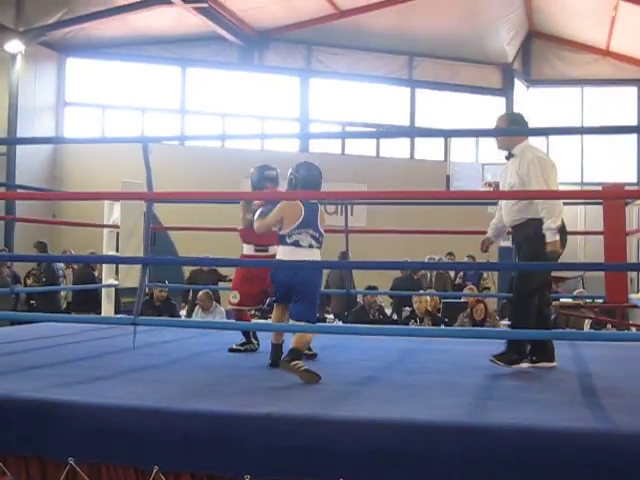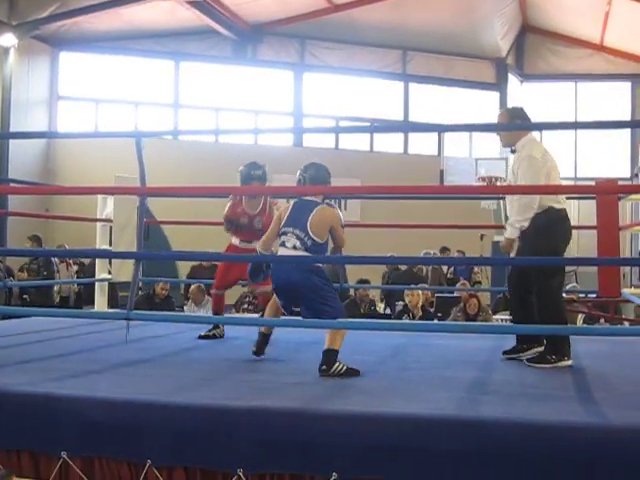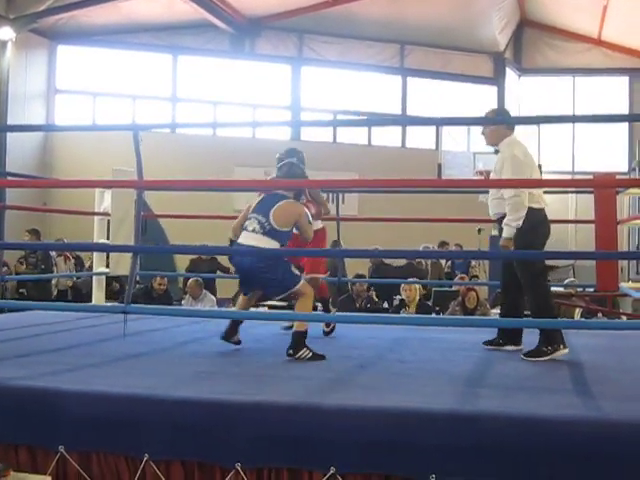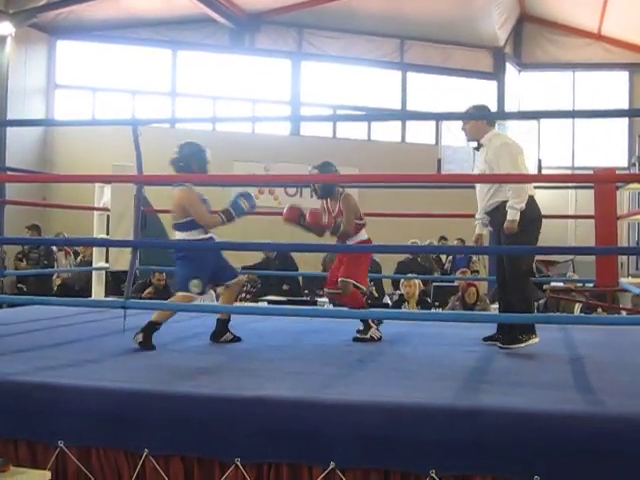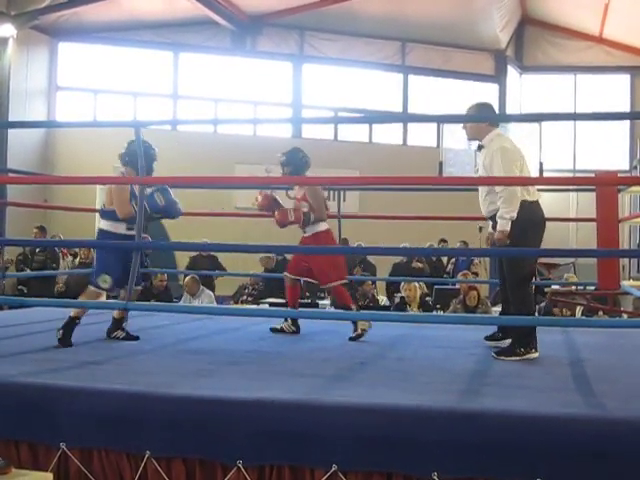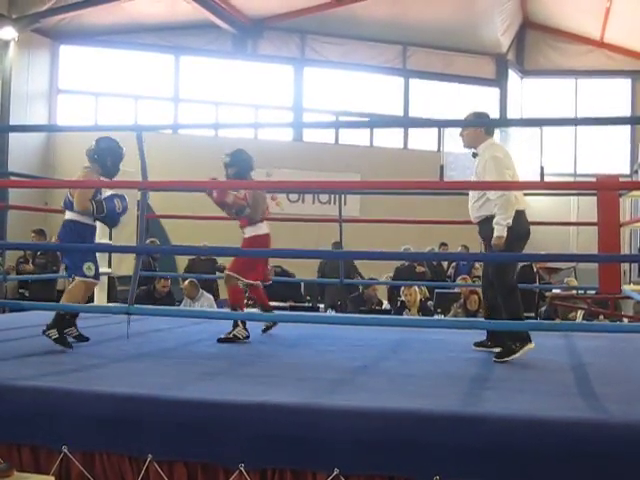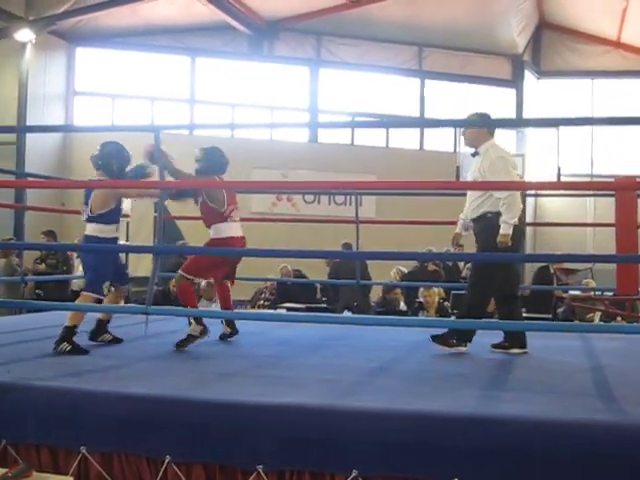
dt=0.5s
person 1, frame 1
left shoulder: (534, 158)
right shoulder: (511, 164)
left elbow: (549, 199)
right elbow: (505, 207)
left wrist: (552, 236)
right wrist: (492, 234)
left hip: (540, 234)
right hip: (526, 235)
left knee: (524, 291)
right knee: (534, 292)
left ankle: (517, 351)
right ankle: (542, 352)
person 1, frame 2
left shoulder: (531, 154)
right shoulder: (524, 153)
left elbow: (527, 198)
left wrist: (511, 233)
right wrist: (517, 232)
left hip: (545, 226)
right hip: (538, 228)
left knee: (546, 288)
right knee: (518, 282)
left ankle: (558, 351)
right ankle: (529, 340)
person 1, frame 3
left shoulder: (512, 154)
right shoulder: (508, 153)
left elbow: (517, 197)
left wrist: (508, 232)
left hip: (525, 224)
right hip: (522, 225)
left knee: (533, 282)
right knee: (511, 283)
left ankle: (553, 341)
right ankle: (509, 336)
person 1, frame 4
left shoulder: (501, 145)
right shoulder: (483, 151)
left elbow: (518, 181)
right elbow: (487, 194)
left wrist: (513, 215)
right wrist: (480, 226)
left hip: (517, 216)
right hip: (502, 218)
left knee: (517, 272)
right knee: (504, 275)
left ankle: (526, 330)
right ankle: (507, 330)
person 1, frame 5
left shoulder: (500, 147)
right shoulder: (489, 149)
left elbow: (509, 190)
left wrist: (502, 226)
right wrist: (494, 227)
left hip: (521, 219)
right hip: (513, 220)
left knee: (518, 280)
right knee: (508, 279)
left ankle: (526, 344)
right ankle: (507, 330)
person 1, frame 6
left shoulder: (492, 156)
right shoulder: (485, 157)
left elbow: (503, 195)
left wrist: (499, 231)
left hip: (505, 229)
right hip: (499, 228)
left knee: (503, 284)
right knee: (492, 283)
left ankle: (520, 338)
right ankle: (497, 339)
person 1, frame 7
left shoulder: (497, 157)
right shoulder: (482, 159)
left elbow: (510, 196)
right elbow: (476, 201)
left wrist: (506, 230)
right wrist: (461, 227)
left hip: (496, 229)
right hip: (489, 228)
left knee: (480, 284)
right knee: (505, 287)
left ankle: (459, 336)
right ankle: (515, 340)
person 2, frame 1
left shoulder: (288, 205)
right shoulder: (319, 210)
left elbow: (259, 228)
left wrist: (263, 212)
left hip: (284, 268)
right hip: (310, 271)
left knee: (282, 304)
right knee: (307, 323)
left ankle: (276, 355)
right ankle: (293, 358)
person 2, frame 2
left shoulder: (287, 208)
right shoulder: (329, 213)
left elbow: (266, 242)
right elbow: (340, 246)
left wrist: (258, 260)
right wrist: (336, 223)
left hip: (280, 268)
right hip: (308, 272)
left knee: (278, 300)
right knee: (336, 317)
left ankle: (261, 344)
right ankle: (329, 362)
person 2, frame 3
left shoulder: (260, 199)
right shoulder: (296, 208)
left elbow: (236, 227)
right elbow: (308, 238)
left wrist: (235, 246)
right wrist: (306, 220)
left hip: (241, 254)
right hip: (264, 258)
left knee: (250, 291)
right knee: (305, 292)
left ankle: (231, 331)
right ankle: (297, 346)
person 2, frame 4
left shoulder: (187, 189)
right shoulder: (186, 193)
right elbow: (206, 222)
right wrist: (234, 210)
left hip: (204, 247)
right hip: (191, 250)
left knee: (235, 283)
right knee: (187, 295)
left ankle: (221, 331)
right ankle: (145, 333)
person 2, frame 5
left shoulder: (135, 184)
right shoulder: (119, 182)
left elbow: (139, 213)
right elbow: (123, 212)
left wrist: (162, 210)
right wrist: (150, 204)
left hip: (128, 240)
right hip: (110, 240)
left knee: (134, 288)
right knee: (98, 288)
left ankle: (116, 327)
right ankle: (67, 328)
person 2, frame 6
left shoulder: (92, 175)
right shoulder: (88, 174)
right elbow: (80, 206)
left wrist: (103, 215)
right wrist: (105, 205)
left hip: (81, 234)
right hip: (75, 233)
left knee: (90, 281)
right knee: (84, 280)
left ankle: (69, 324)
right ankle: (55, 325)
person 2, frame 7
left shoulder: (102, 183)
right shoulder: (110, 186)
right elbow: (143, 192)
left wrist: (135, 173)
left hip: (101, 244)
right hip: (99, 245)
left knee: (120, 287)
right knee: (92, 292)
left ankle: (100, 330)
right ankle: (64, 339)
person 3, frame 1
right shoulder: (248, 203)
right elbow: (246, 226)
right wrist: (257, 209)
left hip: (273, 259)
right hip: (251, 260)
right knee: (238, 306)
right ankle: (251, 340)
person 3, frame 2
left shoulder: (268, 203)
right shoulder: (235, 201)
right elbow: (229, 230)
left wrist: (267, 231)
right wrist: (229, 221)
left hip: (257, 251)
right hip: (236, 249)
left knee: (265, 292)
right knee: (218, 289)
right ankle: (217, 326)
person 3, frame 3
left shoulder: (309, 186)
left elbow: (326, 208)
left wrist: (313, 211)
left hip: (315, 234)
right hip: (295, 235)
left knee: (313, 277)
left ankle: (328, 314)
person 3, frame 4
left shoulder: (346, 199)
right shoulder: (325, 201)
left elbow: (351, 230)
right elbow: (320, 231)
left wrist: (329, 223)
right wrist: (302, 221)
left hip: (360, 247)
left knee: (347, 287)
right knee: (333, 292)
left ankle: (372, 328)
right ankle: (370, 318)
person 3, frame 5
left shoulder: (312, 186)
right shoulder: (298, 188)
left elbow: (321, 215)
left wrist: (296, 218)
right wrist: (277, 207)
left hip: (321, 238)
right hip: (308, 238)
left knee: (331, 284)
right knee: (291, 276)
left ankle: (360, 321)
right ankle: (292, 323)
person 3, frame 6
left shoulder: (254, 188)
right shoulder: (244, 189)
left elbow: (255, 217)
right elbow: (234, 214)
left wrist: (234, 203)
right wrist: (221, 198)
left hip: (257, 238)
right hip: (255, 239)
left knee: (232, 280)
right knee: (251, 282)
left ankle: (240, 330)
person 3, frame 7
right shoulder: (219, 185)
left elbow: (179, 175)
left wrist: (160, 158)
right wrist: (179, 192)
left hip: (223, 242)
right hip: (237, 242)
left knee: (183, 279)
right knee: (221, 281)
left ankle: (197, 325)
right ankle: (229, 326)
